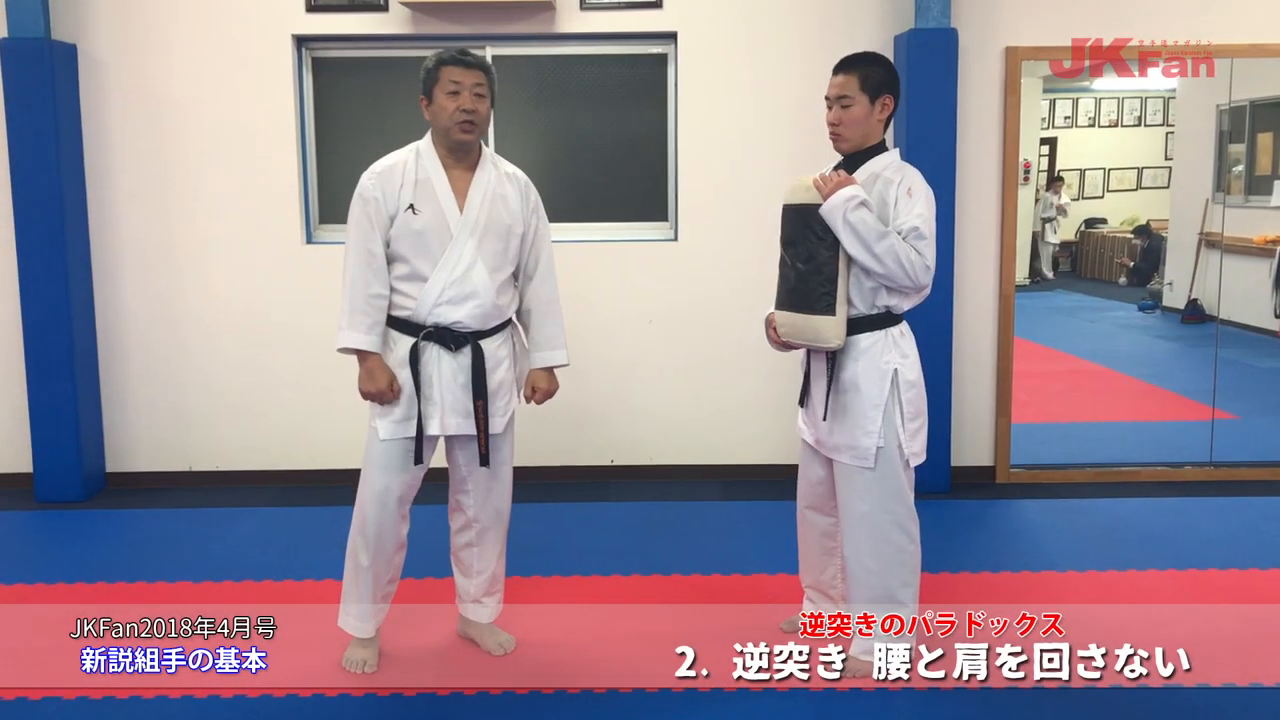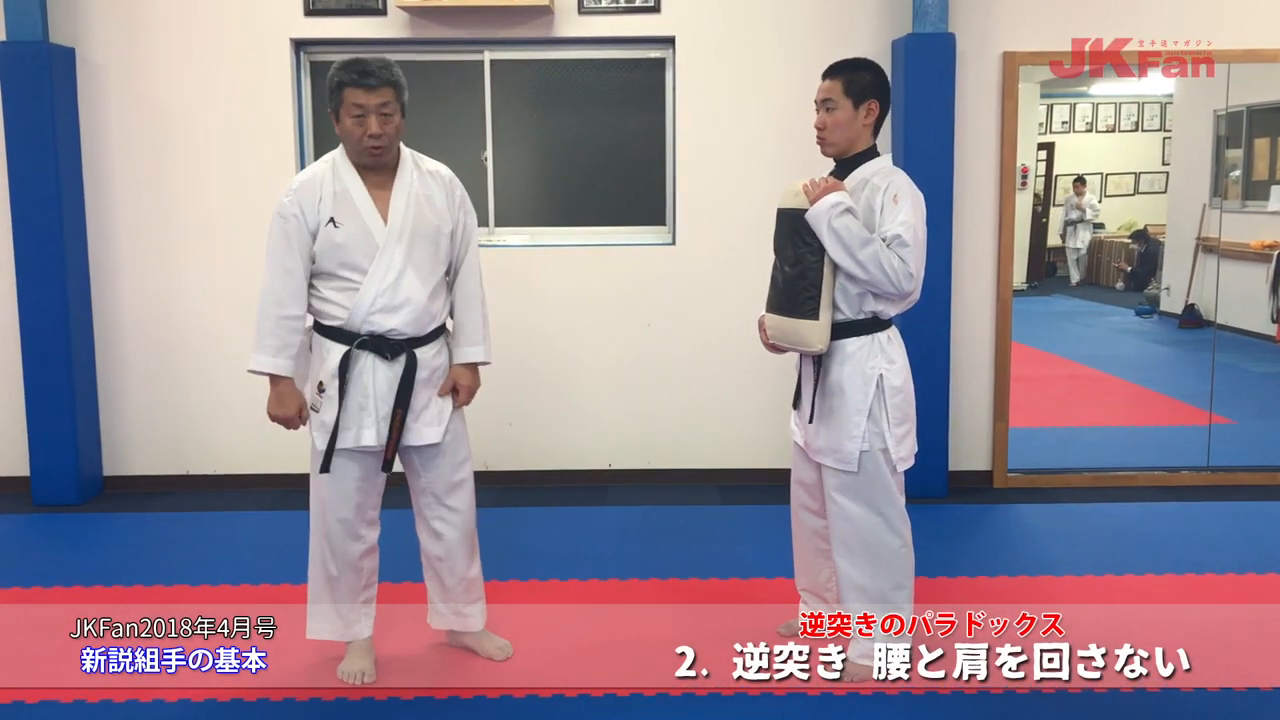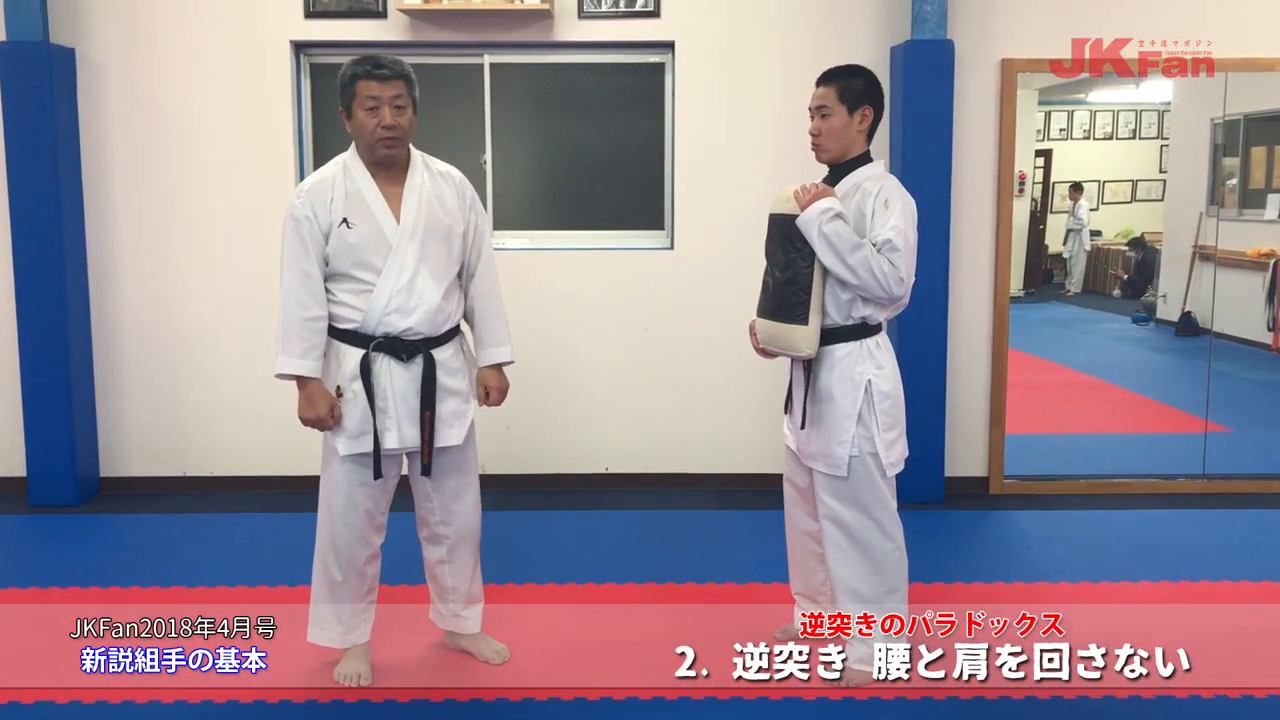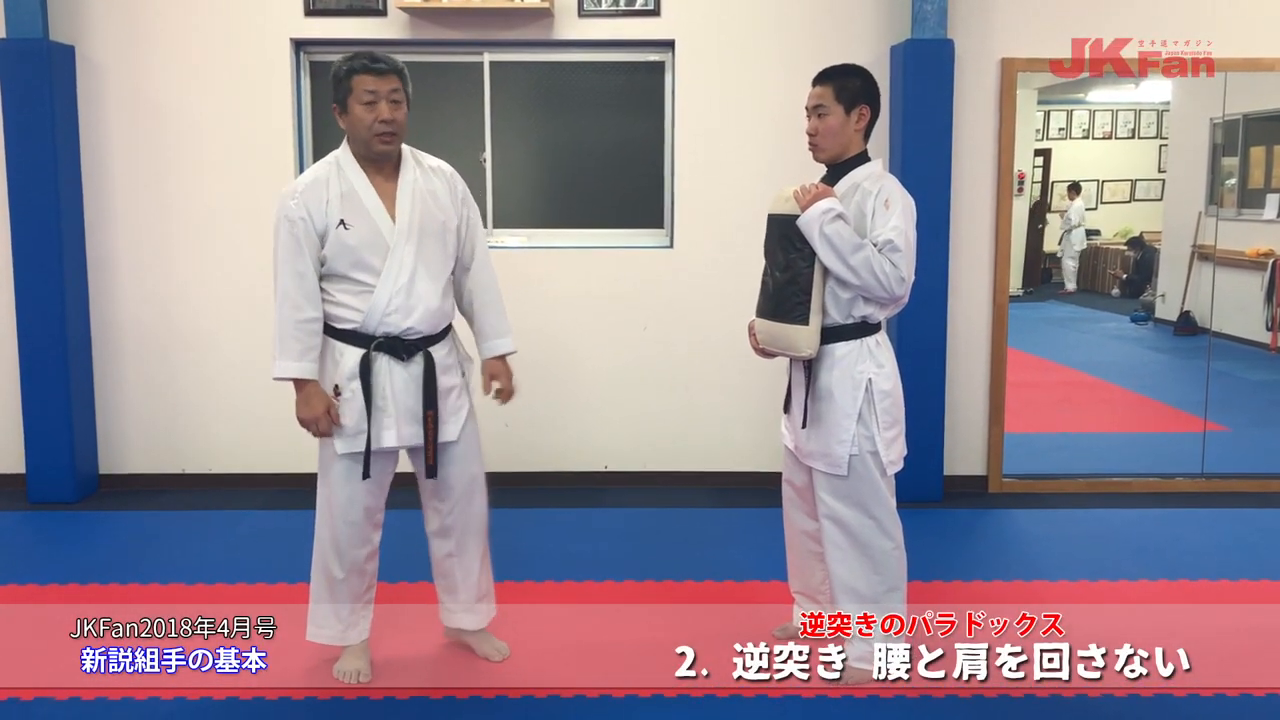
dt=1s
person 1, frame 1
left shoulder: (515, 187)
right shoulder: (386, 178)
left elbow: (538, 279)
right elbow: (366, 275)
left wrist: (544, 359)
right wrist: (369, 357)
left hip: (486, 363)
right hip: (410, 361)
left knee: (484, 499)
right knee: (383, 500)
left ankle: (477, 613)
right ankle: (363, 624)
person 1, frame 2
left shoulder: (441, 184)
right shoulder: (308, 194)
left elbow: (466, 277)
right elbow: (284, 293)
left wrist: (468, 357)
right wrist: (281, 379)
left hip: (427, 369)
right hip: (347, 372)
left knee: (450, 502)
right knee: (344, 512)
left ankle: (463, 619)
right ankle: (355, 633)
person 1, frame 3
left shoulder: (451, 185)
right shoulder: (319, 195)
left elbow: (480, 279)
right elbow: (303, 296)
left wrist: (493, 359)
right wrist: (308, 382)
left hip: (441, 372)
right hip: (362, 376)
left knee: (453, 509)
right knee: (351, 516)
left ankle: (460, 622)
right ankle: (351, 637)
person 1, frame 4
left shoulder: (442, 181)
right shoulder: (310, 195)
left elbow: (474, 272)
right elbow: (297, 297)
left wrist: (495, 351)
right wrist: (306, 384)
left hip: (435, 368)
right hip: (356, 374)
left knee: (461, 500)
right knee: (350, 515)
left ankle: (466, 619)
right ankle: (349, 636)
person 2, frame 1
left shoulder: (903, 182)
right shoulder: (833, 182)
left elbow: (915, 268)
left wrist: (847, 206)
right wrist: (785, 319)
left hip: (875, 363)
right hip: (825, 358)
left knee: (877, 506)
right knee: (819, 497)
left ankle: (883, 634)
right ankle: (828, 605)
person 2, frame 2
left shoulder: (891, 187)
right shoulder: (827, 188)
left elbow: (901, 275)
left wrist: (833, 212)
left hip: (864, 366)
right hip: (818, 363)
left knee: (868, 510)
right knee: (814, 501)
left ankle: (880, 639)
right ankle: (823, 608)
person 2, frame 3
left shoulder: (883, 192)
right shoulder: (822, 193)
left elbow: (891, 279)
left wrist: (823, 218)
left hip: (855, 371)
right hip: (811, 367)
left knee: (861, 513)
right knee: (807, 503)
left ankle: (875, 643)
right ankle: (817, 613)
person 2, frame 4
left shoulder: (883, 192)
right shoulder: (820, 193)
left elbow: (891, 279)
left wrist: (824, 219)
left hip: (854, 370)
right hip: (810, 366)
left knee: (860, 513)
right knee: (806, 503)
left ankle: (873, 644)
right ankle: (817, 612)
